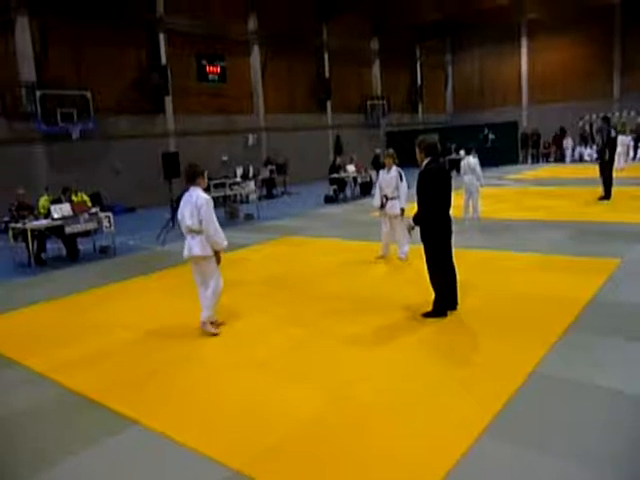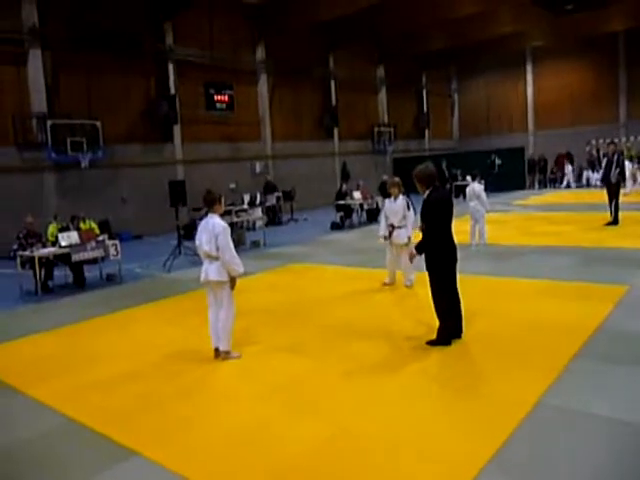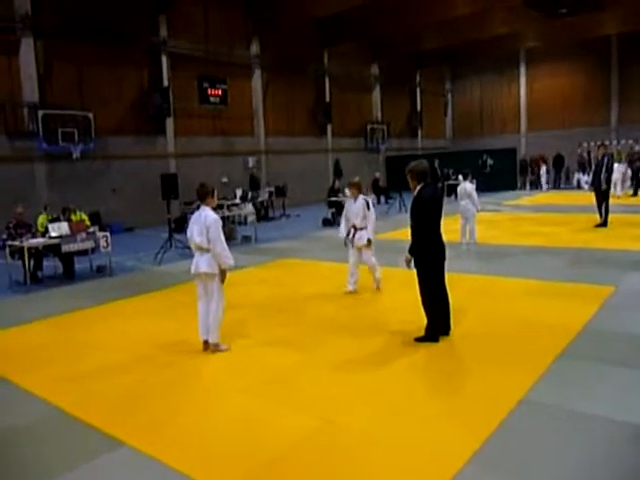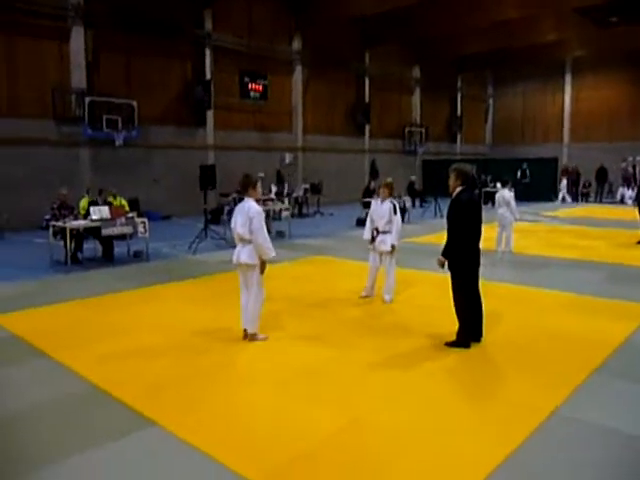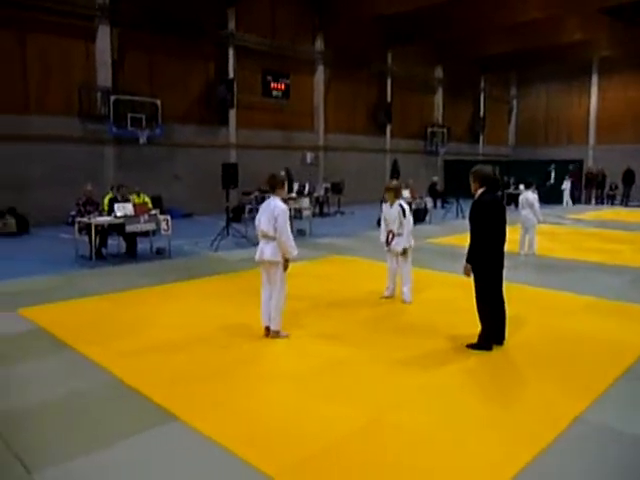
dt=0.7s
person 1, frame 1
left shoulder: (427, 172)
right shoulder: (441, 168)
left elbow: (426, 203)
left wrist: (415, 221)
left hip: (432, 226)
right hip: (443, 222)
left knee: (436, 267)
right knee: (446, 263)
left ankle: (440, 307)
right ankle: (450, 302)
person 1, frame 2
left shoulder: (431, 201)
right shoulder: (443, 193)
left elbow: (432, 233)
left wrist: (417, 250)
right wrist: (424, 227)
left hip: (438, 253)
right hip: (448, 249)
left knee: (441, 295)
right knee: (450, 291)
left ankle: (445, 335)
right ankle: (456, 330)
person 1, frame 3
left shoulder: (422, 198)
right shoulder: (434, 191)
left elbow: (420, 230)
left wrist: (411, 253)
left hip: (426, 252)
right hip: (436, 248)
left knee: (429, 292)
right knee: (439, 288)
left ankle: (433, 332)
right ankle: (444, 327)
person 1, frame 4
left shoulder: (460, 200)
right shoulder: (473, 197)
left elbow: (455, 232)
left wrist: (445, 255)
left hip: (461, 256)
right hip: (472, 253)
left knee: (462, 297)
right knee: (472, 294)
left ankle: (464, 338)
right ankle: (476, 333)
person 1, frame 5
left shoulder: (481, 202)
right shoulder: (496, 199)
left elbow: (477, 236)
left wrist: (469, 261)
left hip: (484, 259)
right hip: (496, 256)
left knee: (485, 299)
right knee: (496, 296)
left ankle: (486, 340)
right ankle: (498, 336)
person 2, frame 1
left shoulder: (185, 198)
right shoulder: (203, 198)
left elbow: (182, 222)
right elbow: (210, 226)
right wrist: (218, 247)
left hip: (191, 245)
right hip: (204, 245)
left knee: (203, 283)
right knee: (215, 283)
left ankle: (211, 319)
right ankle: (206, 320)
person 2, frame 2
left shoulder: (203, 225)
right shoulder: (220, 225)
right elbow: (227, 253)
right wrist: (234, 273)
left hip: (208, 270)
right hip: (220, 271)
left knee: (214, 309)
right knee: (226, 310)
left ankle: (217, 348)
right ankle: (224, 350)
person 2, frame 3
left shoulder: (195, 217)
right shoulder: (212, 218)
left elbow: (191, 240)
right elbow: (218, 245)
right wrist: (224, 266)
left hip: (199, 262)
right hip: (211, 263)
left knee: (203, 302)
right knee: (216, 303)
left ankle: (206, 340)
right ankle: (214, 342)
person 2, frame 4
left shoulder: (239, 208)
right shoulder: (256, 210)
right elbow: (260, 237)
right wrist: (265, 257)
left hip: (240, 253)
right hip: (252, 254)
left knee: (246, 292)
right knee: (255, 294)
left ankle: (247, 329)
right ankle: (252, 332)
person 2, frame 5
left shoulder: (264, 206)
right shoulder: (281, 208)
right elbow: (284, 235)
right wrist: (288, 256)
left hip: (263, 250)
right hip: (275, 252)
left knee: (266, 289)
right knee: (278, 291)
left ankle: (267, 327)
right ankle: (275, 329)
person 3, frame 1
left shoulder: (398, 172)
right shoulder: (382, 173)
left elbow: (403, 190)
right elbow: (378, 189)
left wrist: (402, 206)
right wrist: (378, 204)
left hip: (395, 204)
right hip: (385, 204)
left knee: (399, 229)
right knee: (385, 229)
left ankle: (403, 252)
right ankle: (385, 252)
person 3, frame 2
left shoulder: (405, 201)
right shoulder: (387, 202)
left elbow: (410, 218)
right elbow: (384, 218)
left wrist: (409, 235)
right wrist: (384, 233)
left hip: (401, 233)
right hip: (391, 233)
left knee: (405, 259)
right knee: (390, 258)
left ankle: (409, 280)
right ankle: (391, 279)
person 3, frame 3
left shoulder: (365, 201)
right shoulder: (348, 202)
left elbow: (371, 219)
right elbow: (345, 218)
left wrist: (369, 236)
right wrist: (345, 235)
left hip: (364, 234)
right hip: (353, 235)
left knee: (368, 259)
right knee: (353, 261)
left ankle: (377, 278)
right ankle: (352, 286)
person 3, frame 4
left shoulder: (393, 205)
right shoulder: (375, 202)
left elbow: (397, 224)
right elbow: (370, 220)
left wrist: (393, 242)
right wrist: (369, 237)
left hip: (387, 239)
right hip: (376, 238)
left knee: (389, 268)
right knee: (373, 266)
left ankle: (388, 295)
right ankle: (368, 291)
person 3, frame 5
left shoulder: (402, 207)
right shoulder: (385, 205)
left elbow: (408, 227)
left wrist: (405, 245)
right wrist: (385, 241)
left hip: (402, 241)
right hip: (391, 240)
left knee: (404, 268)
right knee: (392, 267)
left ankle: (406, 295)
right ankle: (390, 291)
